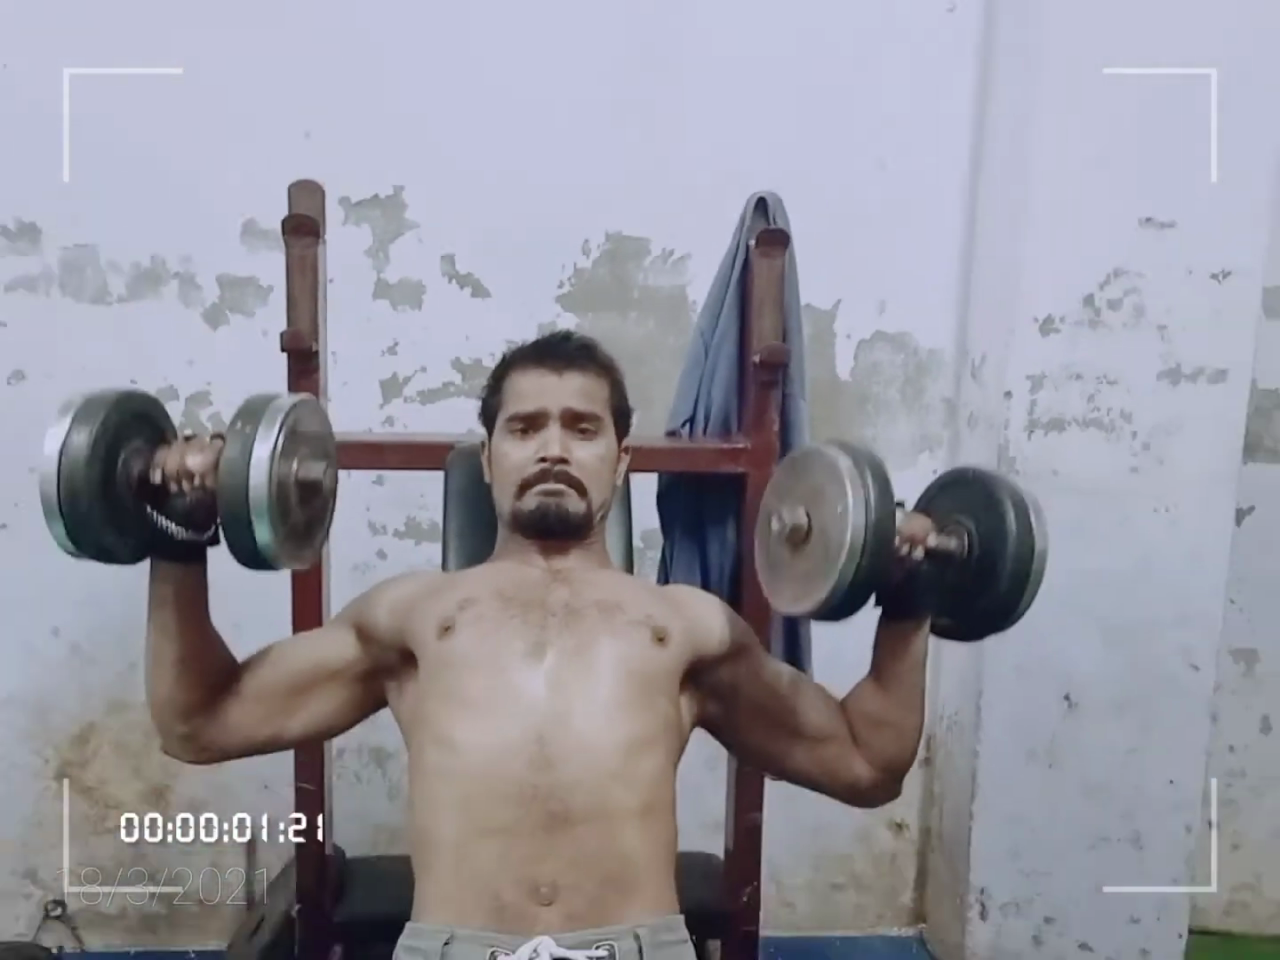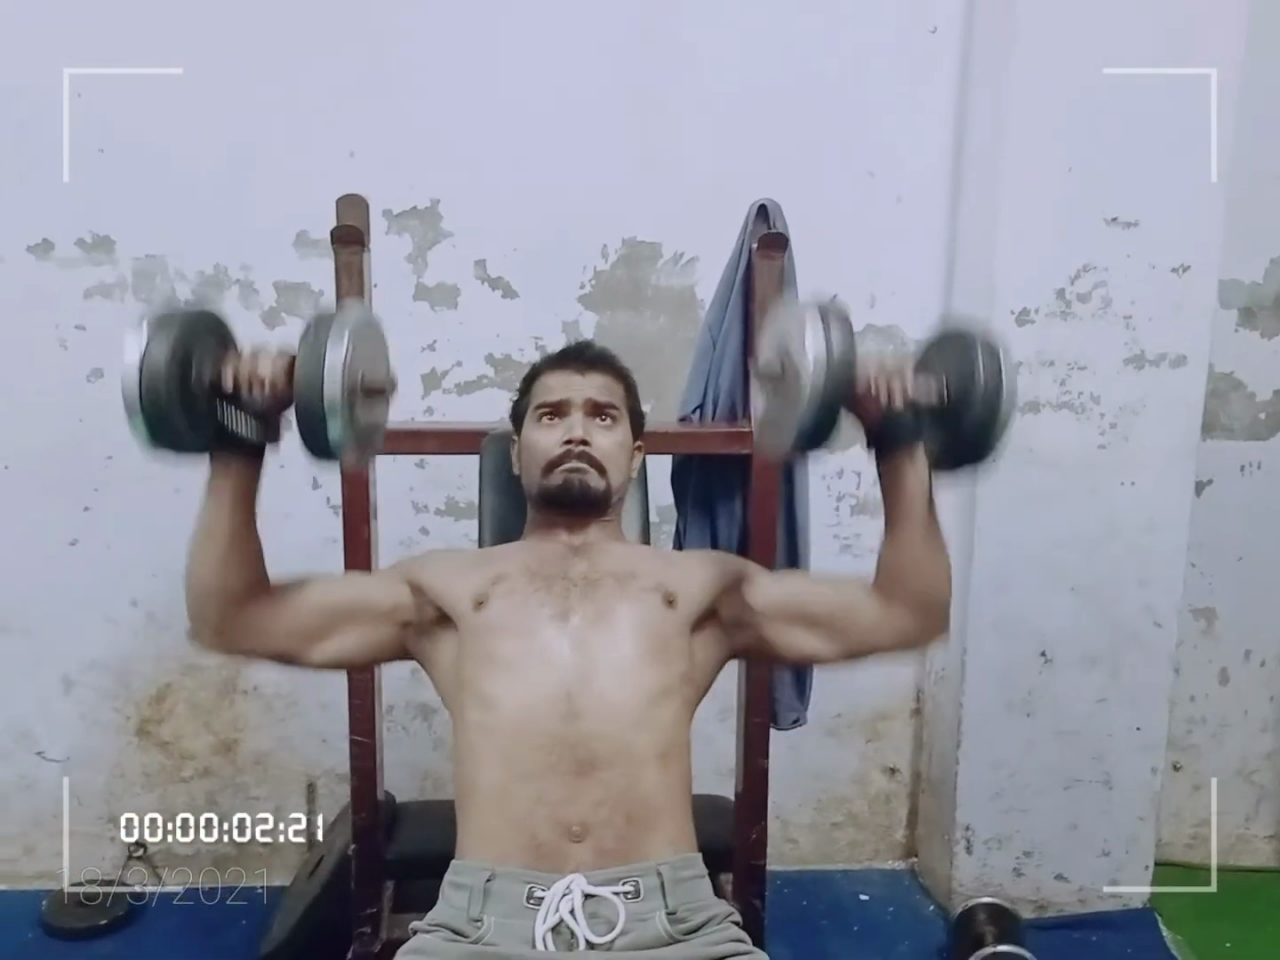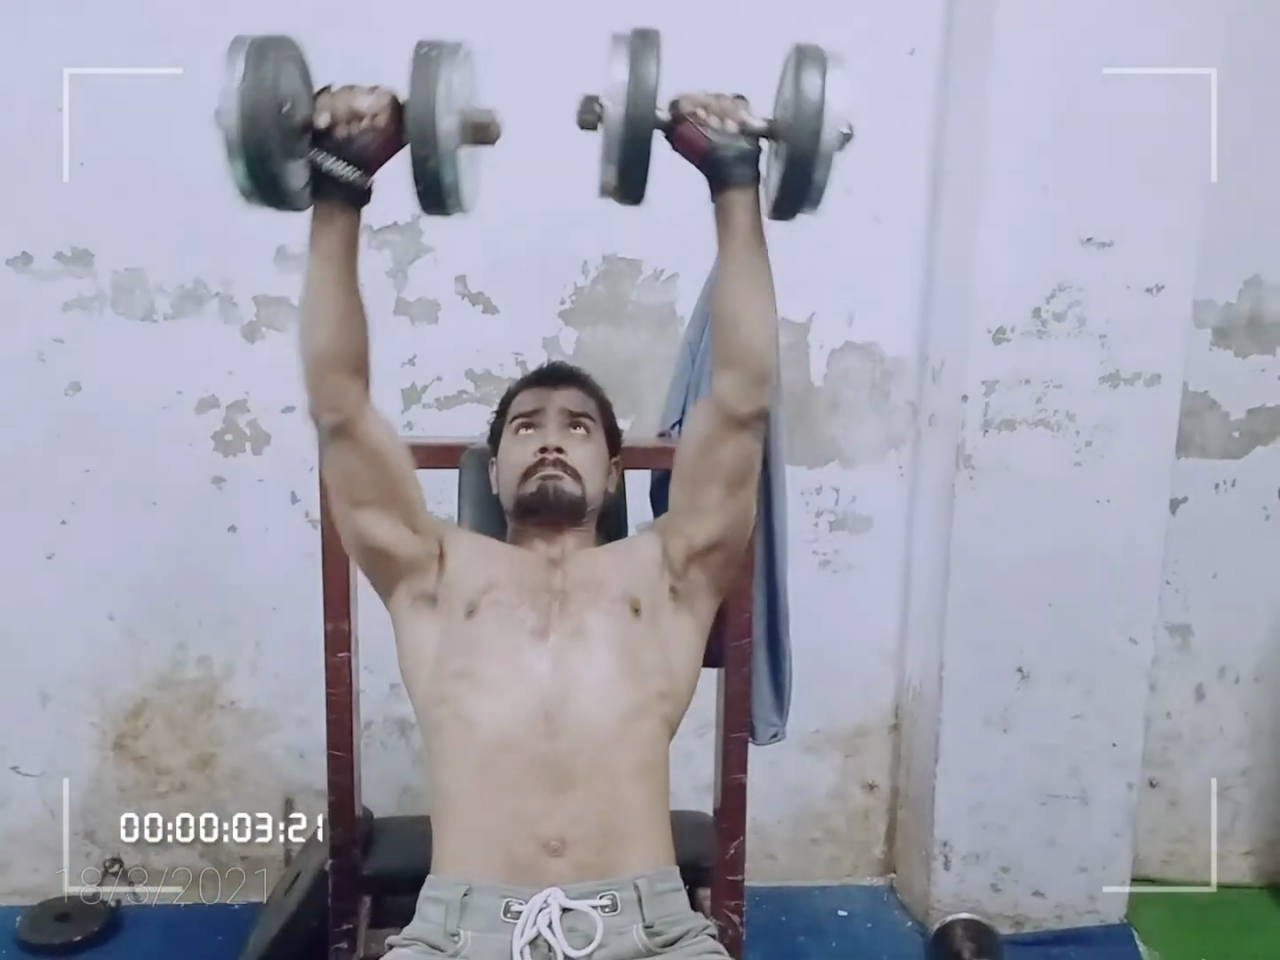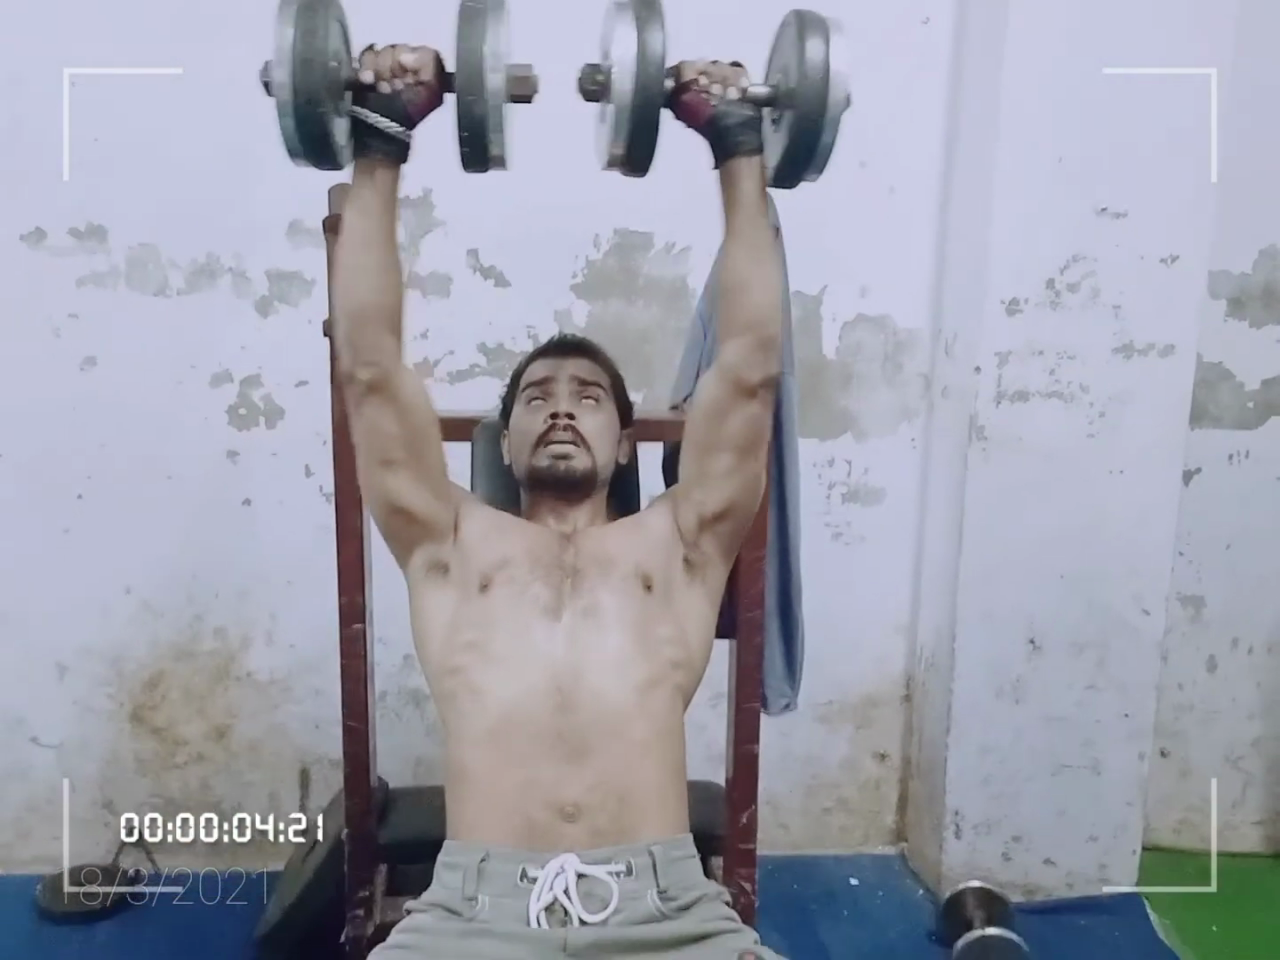
dt=1s
person 1, frame 1
left shoulder: (688, 623)
right shoulder: (413, 609)
left elbow: (866, 763)
right elbow: (204, 722)
left wrist: (907, 603)
right wrist: (181, 546)
person 1, frame 2
left shoulder: (700, 584)
right shoulder: (446, 584)
left elbow: (907, 617)
right elbow: (229, 620)
left wrist: (900, 443)
right wrist: (241, 444)
person 1, frame 3
left shoulder: (664, 574)
right shoulder: (437, 574)
left elbow: (740, 399)
right elbow: (339, 402)
left wrist: (735, 185)
right wrist: (338, 187)
person 1, frame 4
left shoulder: (675, 544)
right shoulder: (452, 542)
left elbow: (749, 365)
right elbow: (369, 362)
left wrist: (739, 150)
right wrist: (378, 145)
